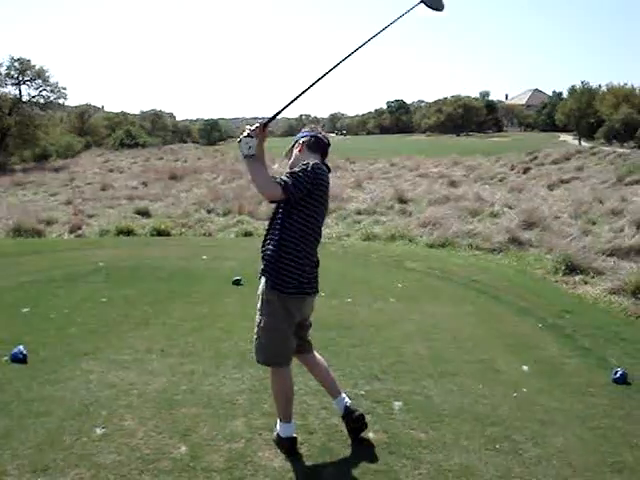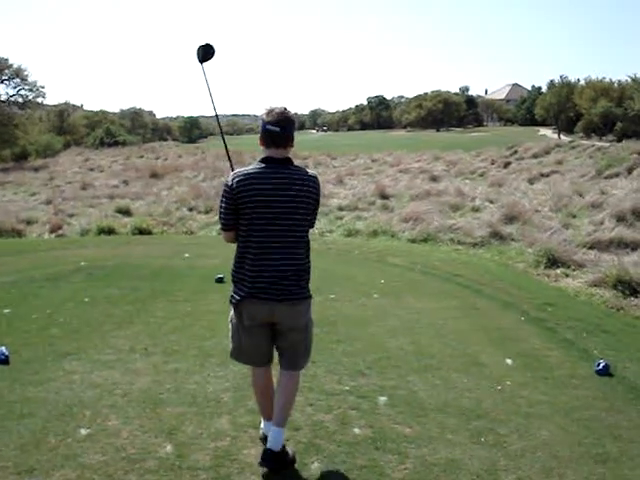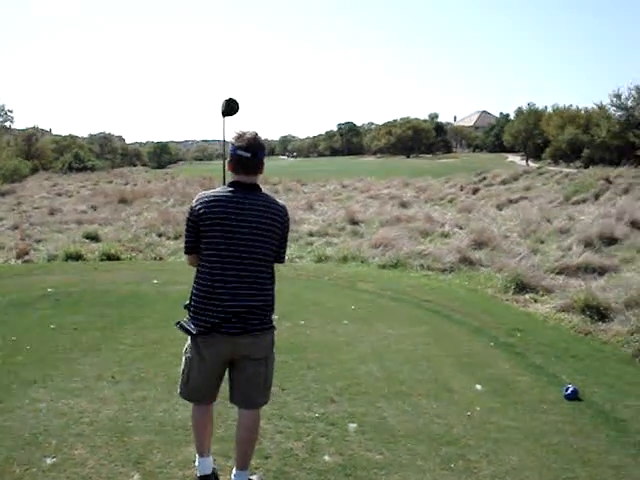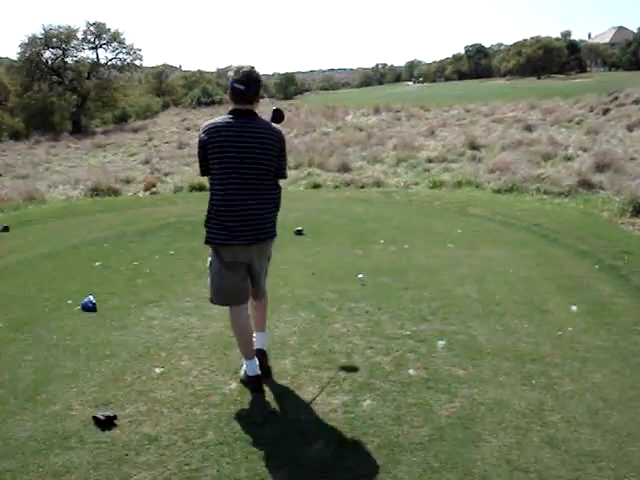
dt=1s
person 1, frame 1
left shoulder: (312, 169)
right shoulder: (313, 177)
left elbow: (271, 191)
right elbow: (272, 186)
left wrist: (251, 154)
right wrist: (257, 152)
left hip: (282, 284)
right hip: (302, 284)
left knee: (279, 362)
right knee: (303, 350)
left ankle: (286, 434)
right ankle: (348, 409)
person 1, frame 2
left shoulder: (238, 181)
right shoulder: (309, 182)
left elbow: (228, 235)
left hip: (251, 291)
right hip: (293, 292)
left knee: (260, 365)
right knee: (290, 368)
left ankle: (268, 430)
right ankle: (274, 446)
person 1, frame 3
left shoulder: (202, 203)
right shoulder: (278, 212)
left elbow: (192, 259)
right elbow: (274, 261)
left hip: (208, 322)
right hip: (255, 326)
left knee: (201, 400)
right knee: (249, 406)
person 1, frame 4
left shoulder: (210, 131)
right shoulder: (273, 134)
left elbow: (208, 175)
right elbow: (277, 181)
left hip: (225, 231)
right hip: (262, 229)
left knee: (236, 302)
right knee: (257, 291)
left ankle: (252, 369)
right ankle: (259, 346)
